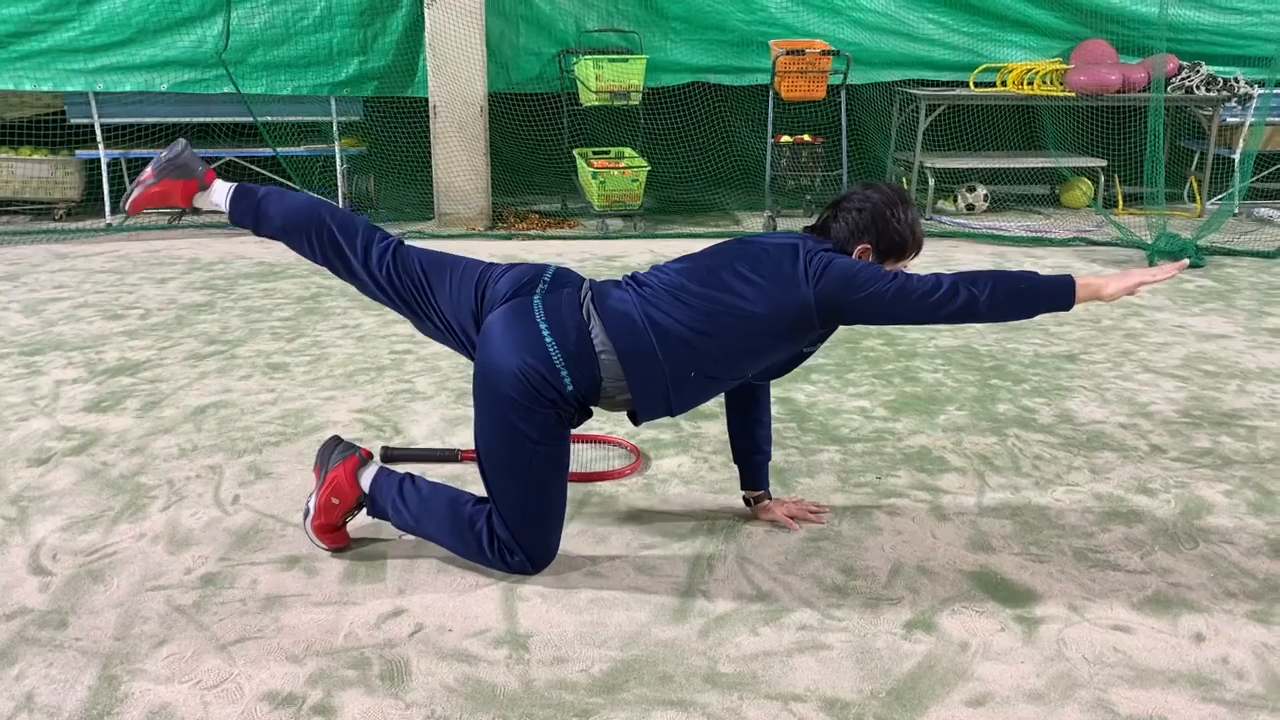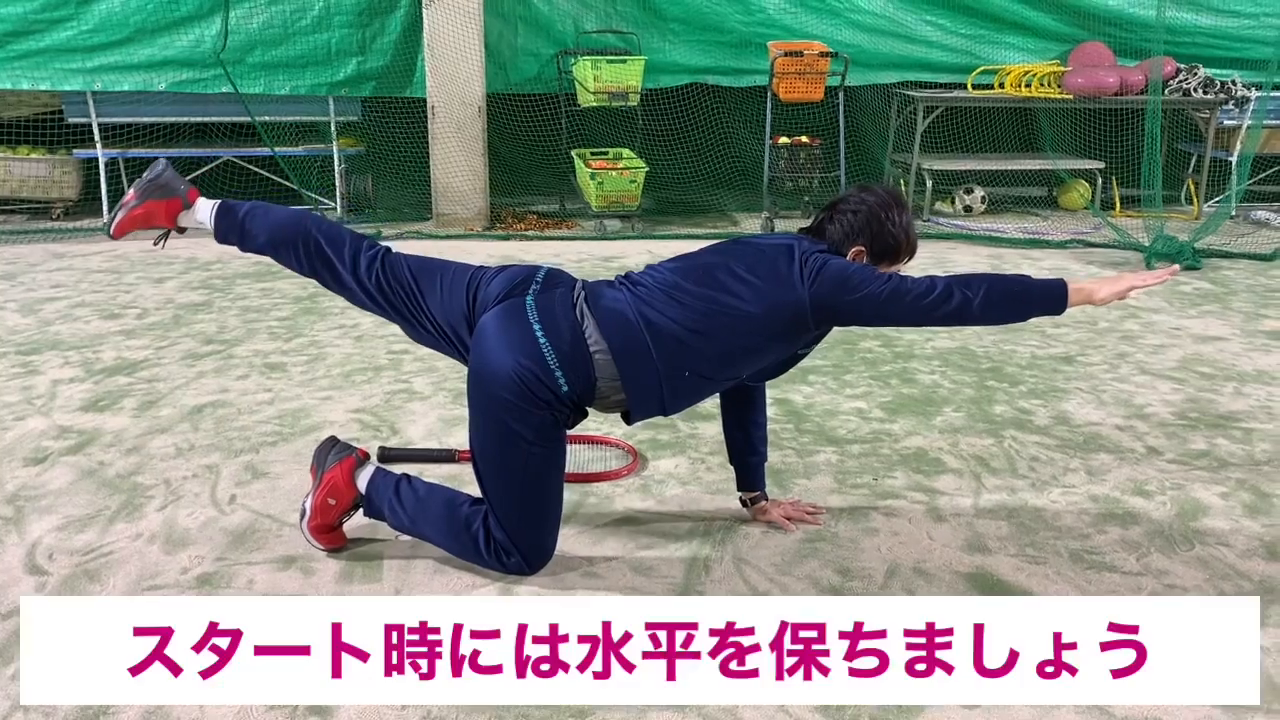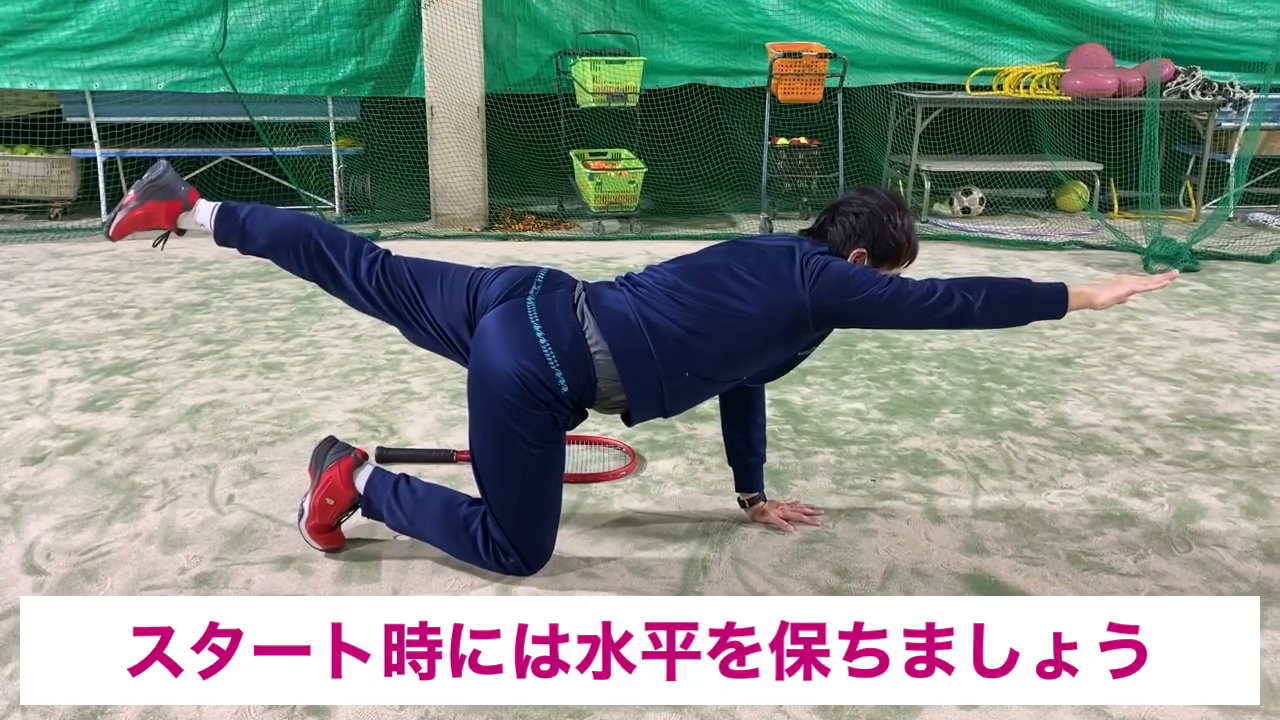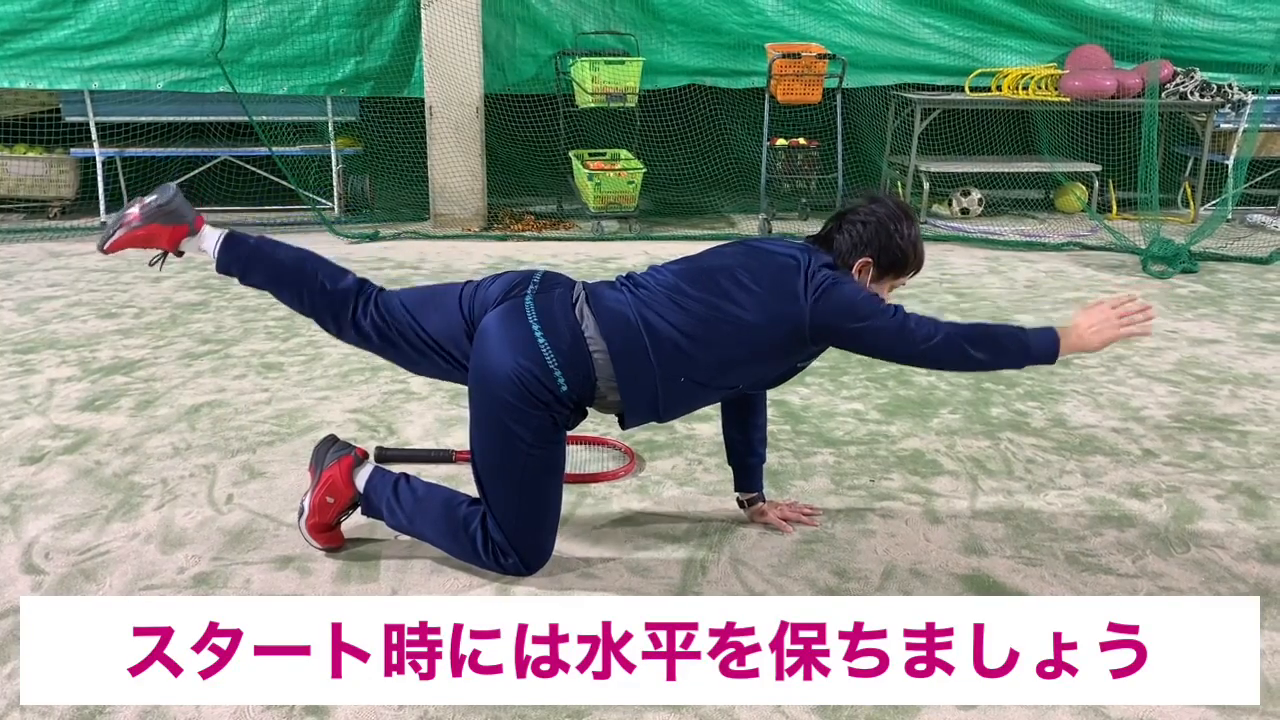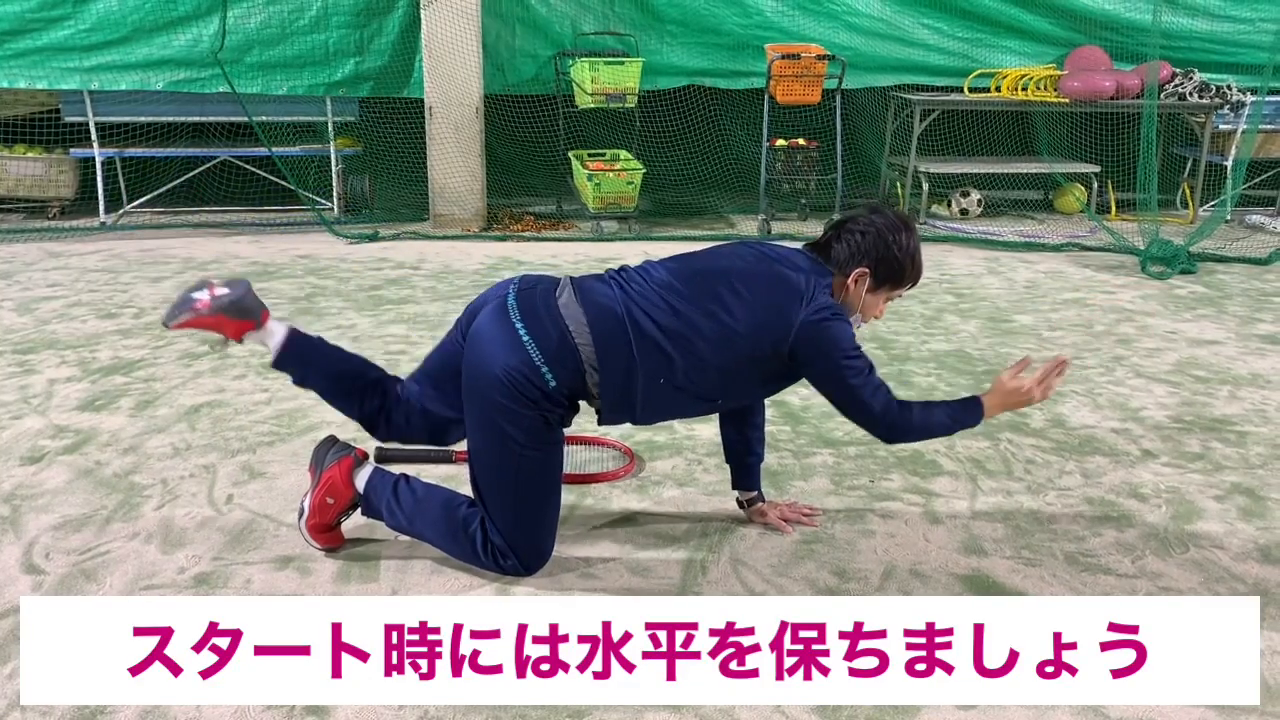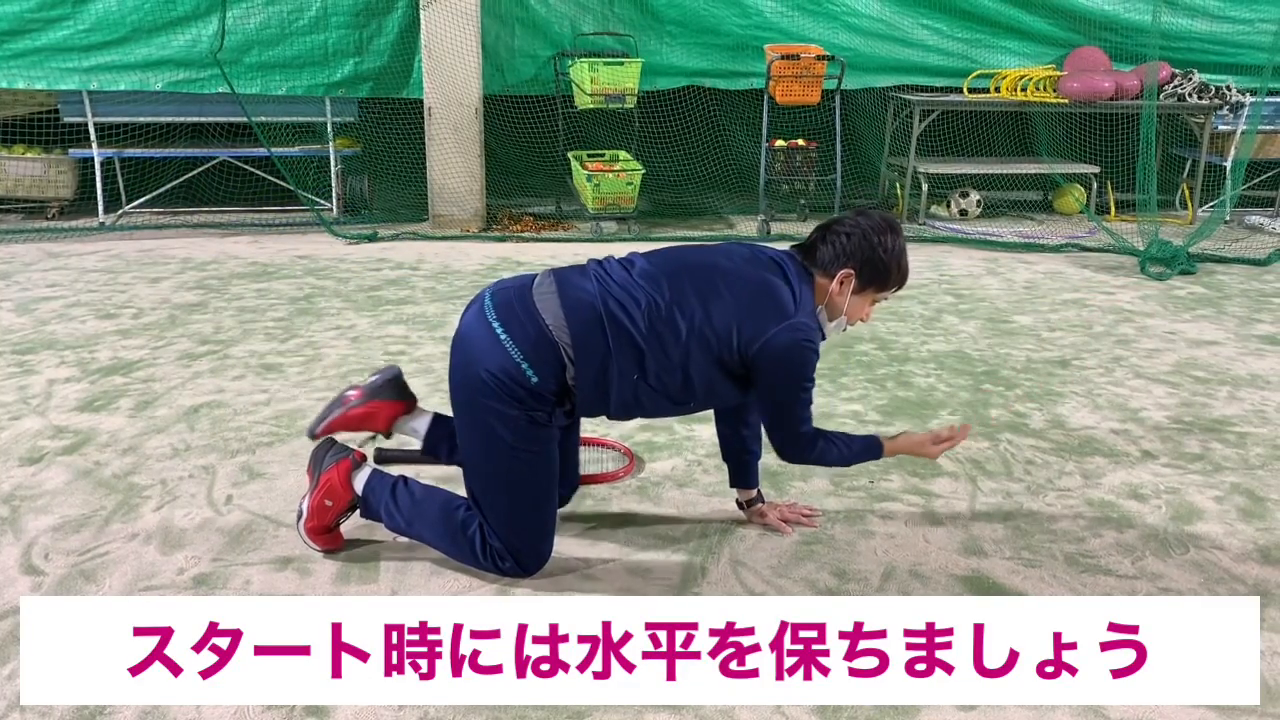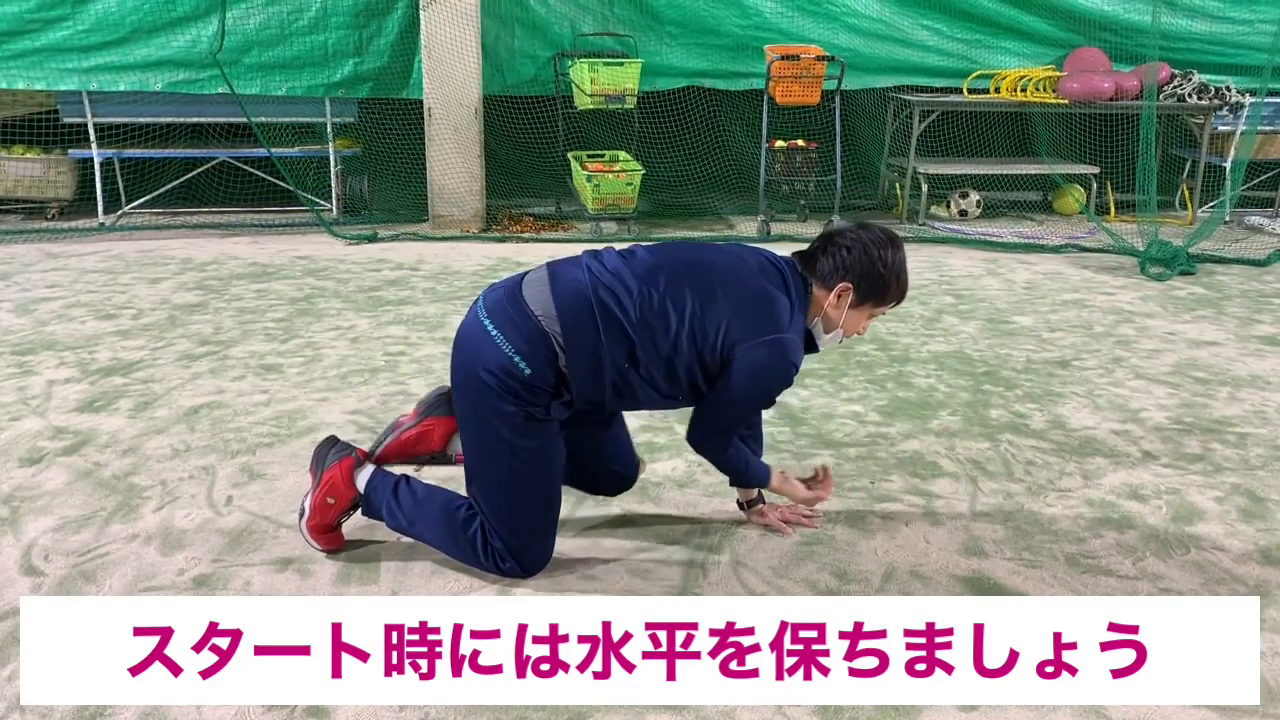
dt=0.4s
person 1, frame 1
left shoulder: (773, 258)
right shoulder: (826, 283)
left elbow: (745, 379)
right elbow: (961, 296)
left wrist: (760, 493)
right wrist: (1087, 288)
left hip: (528, 301)
right hip: (539, 364)
left knee: (377, 261)
right knee: (520, 547)
left ankle: (203, 187)
right ankle: (361, 479)
person 1, frame 2
left shoulder: (767, 258)
right shoulder: (820, 284)
left elbow: (741, 381)
right elbow: (951, 299)
left wrist: (756, 494)
right wrist: (1080, 290)
left hip: (525, 298)
right hip: (531, 367)
left knee: (364, 269)
right knee: (517, 548)
left ankle: (187, 207)
right ankle: (357, 481)
person 1, frame 3
left shoulder: (768, 259)
right shoulder: (822, 286)
left elbow: (740, 382)
right elbow: (952, 301)
left wrist: (755, 497)
right wrist: (1078, 295)
left hip: (523, 302)
right hip: (535, 371)
left knee: (364, 272)
right knee: (517, 550)
left ankle: (188, 209)
right ankle: (358, 481)
person 1, frame 4
left shoulder: (773, 261)
right shoulder: (825, 298)
left elbow: (741, 381)
right elbow: (943, 346)
left wrist: (753, 495)
right wrist: (1064, 340)
left hip: (526, 304)
right hip: (534, 370)
left knee: (360, 310)
right knee: (515, 547)
left ankle: (189, 232)
right ankle: (358, 481)
person 1, frame 5
left shoulder: (772, 266)
right shoulder: (816, 320)
left elbow: (741, 384)
right elbow: (886, 420)
left wrist: (752, 497)
right wrist: (989, 405)
left hip: (514, 310)
right hip: (527, 368)
left knee: (408, 417)
right knee: (515, 550)
left ankle: (253, 323)
right ankle: (356, 483)
person 1, frame 6
left shoulder: (768, 269)
right shoulder: (790, 335)
left elbow: (735, 390)
right elbow: (795, 441)
left wrist: (750, 495)
right wrist: (898, 445)
left hip: (512, 318)
right hip: (514, 363)
left knee: (551, 485)
right knee: (517, 552)
left ankle: (398, 414)
right ankle: (354, 482)
person 1, frame 7
left shoulder: (769, 275)
right shoulder: (776, 346)
left elbow: (734, 397)
right elbow: (710, 434)
left wrist: (753, 497)
right wrist: (774, 484)
left hip: (517, 322)
right hip: (513, 361)
left knee: (614, 476)
right knee: (517, 555)
left ankle: (452, 429)
right ankle: (356, 481)
